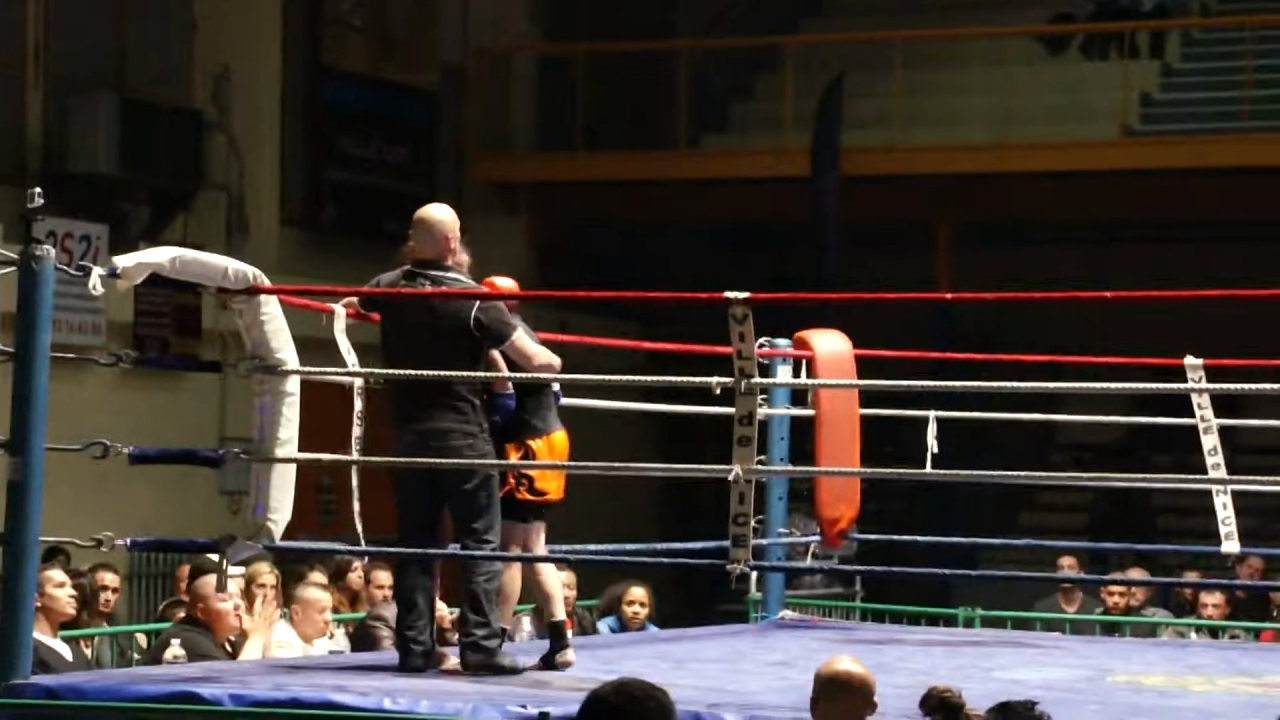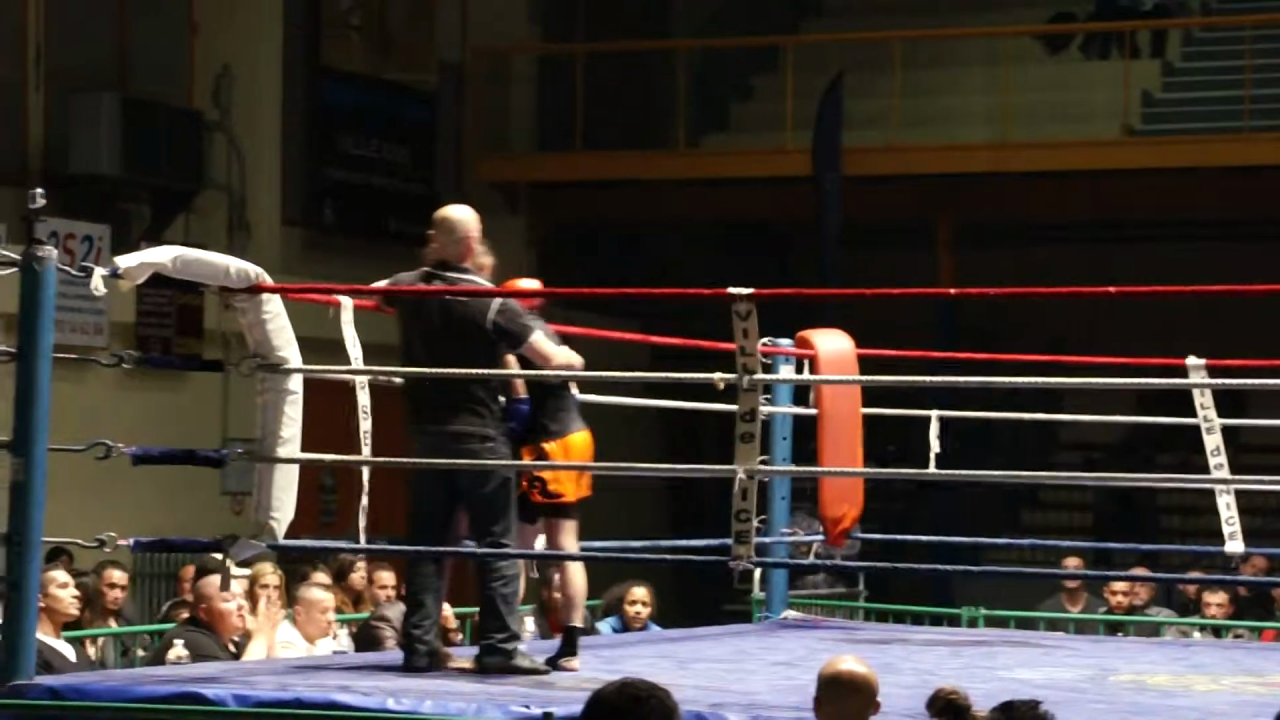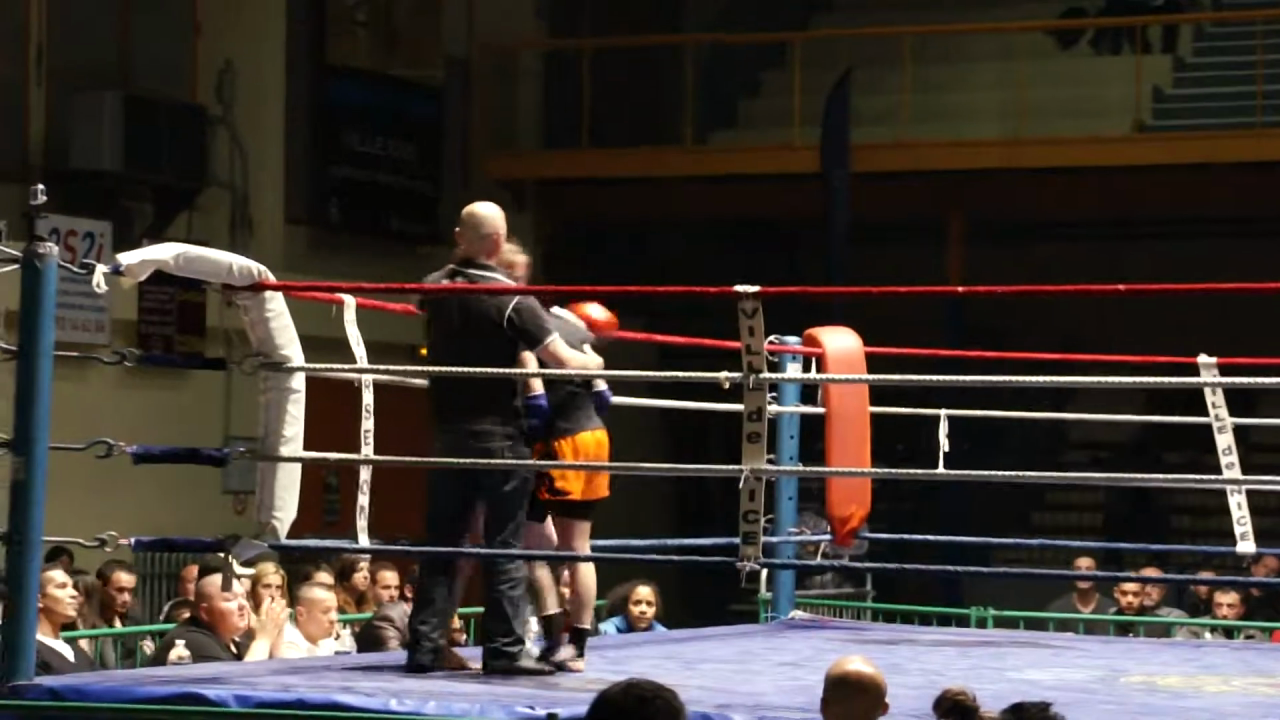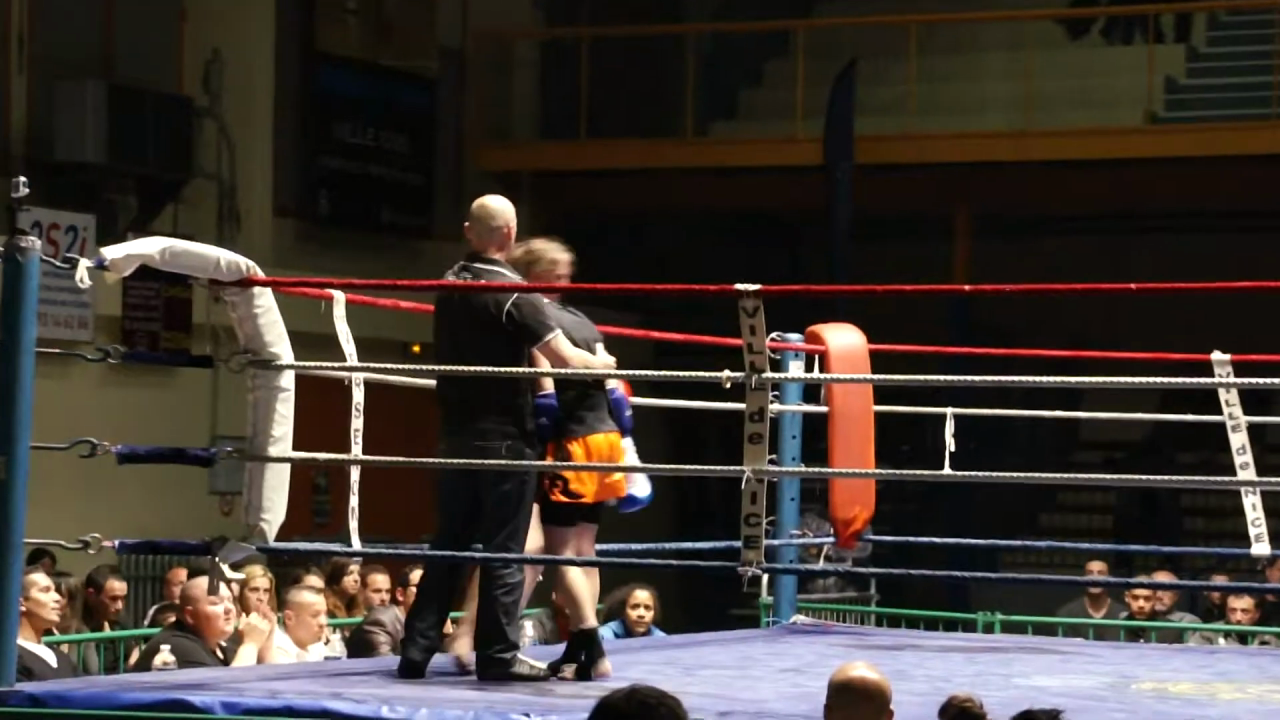
dt=0.2s
person 1, frame 1
left shoulder: (390, 288)
right shoulder: (474, 300)
left elbow: (353, 304)
right elbow: (533, 359)
right wrist: (552, 362)
left hip: (411, 435)
right hip: (463, 436)
left knee: (416, 543)
right knee: (480, 541)
left ankle: (416, 648)
right ankle: (480, 645)
person 1, frame 2
left shoulder: (410, 288)
right shoulder: (491, 303)
right elbow: (551, 360)
right wrist: (574, 360)
left hip: (429, 436)
right hip: (479, 437)
left knee: (427, 544)
right knee: (496, 545)
left ankle: (419, 647)
right ankle: (499, 648)
person 1, frame 3
left shoulder: (438, 286)
right shoulder: (511, 300)
left elbow: (417, 297)
right elbow: (565, 362)
right wrist: (594, 362)
left hip: (450, 435)
right hip: (499, 437)
left knee: (441, 543)
right knee: (505, 545)
left ankle: (425, 647)
right ankle: (505, 649)
person 1, frame 4
left shoulder: (451, 285)
right shoulder: (515, 295)
right elbow: (567, 360)
right wrist: (604, 364)
left hip: (457, 434)
right hip: (503, 436)
left knee: (449, 543)
right knee: (503, 548)
left ankle: (417, 648)
right ankle: (498, 655)
person 2, frame 1
right shoulder: (511, 325)
left elbow: (505, 396)
right elbow: (552, 391)
left wrist: (487, 438)
left hip: (526, 445)
right hip: (548, 438)
left knee: (508, 547)
right knee: (533, 549)
right ankle: (560, 642)
person 2, frame 2
right shoulder: (535, 325)
left elbow: (520, 402)
right elbow: (569, 390)
left hip: (543, 447)
right hip: (574, 437)
left knee: (517, 548)
right knee: (565, 547)
right ankle: (570, 647)
person 2, frame 3
right shoulder: (569, 324)
left elbow: (535, 398)
right elbow: (600, 391)
left hip: (558, 441)
right hip: (593, 436)
left knee: (532, 541)
right knee: (578, 548)
left ankle: (554, 637)
right ankle: (577, 647)
person 2, frame 4
right shoulder: (581, 322)
left elbow: (546, 398)
right elbow: (613, 393)
right wrist: (626, 447)
left hip: (570, 444)
right hip: (605, 440)
left knee: (562, 554)
right knee: (582, 553)
left ankle: (592, 651)
right ankle: (577, 649)
